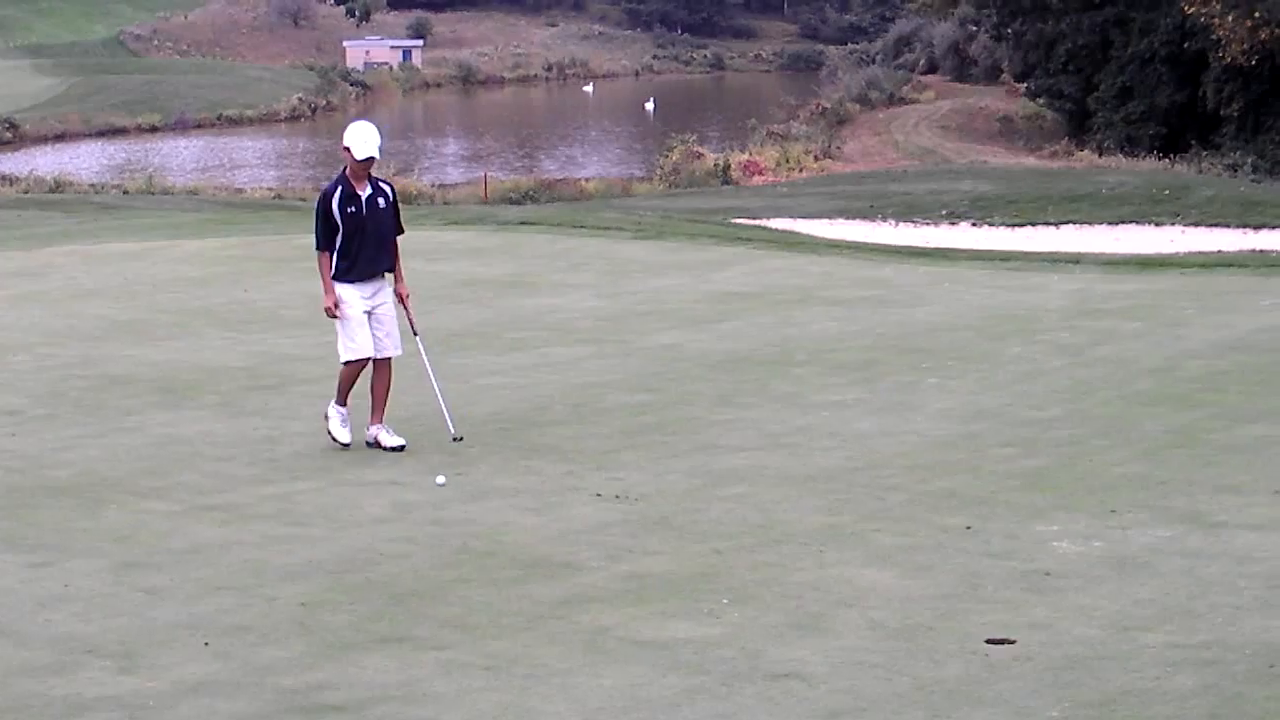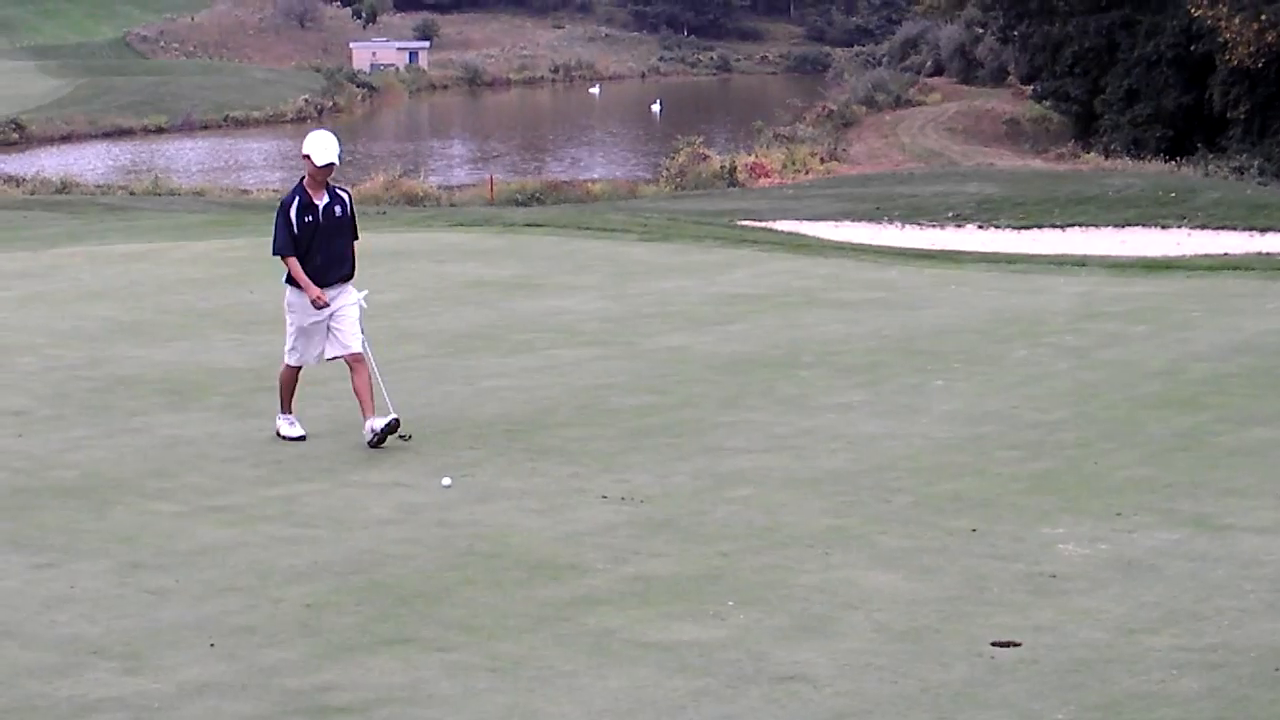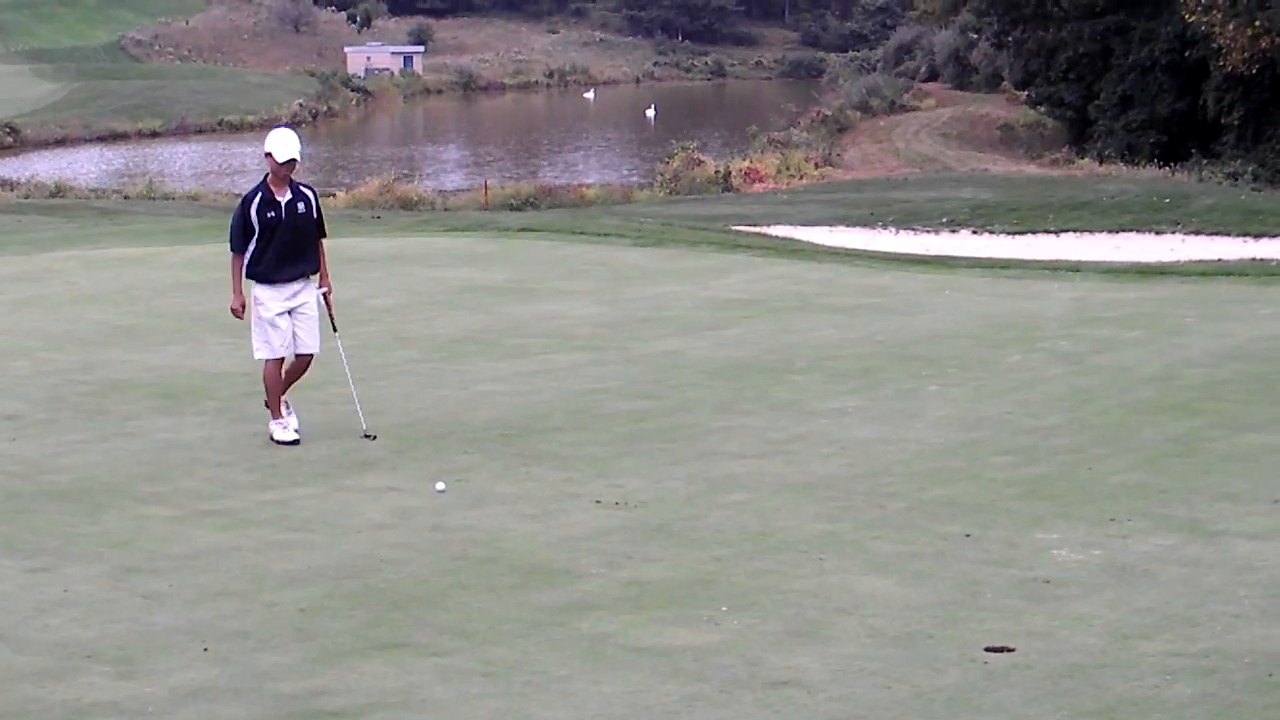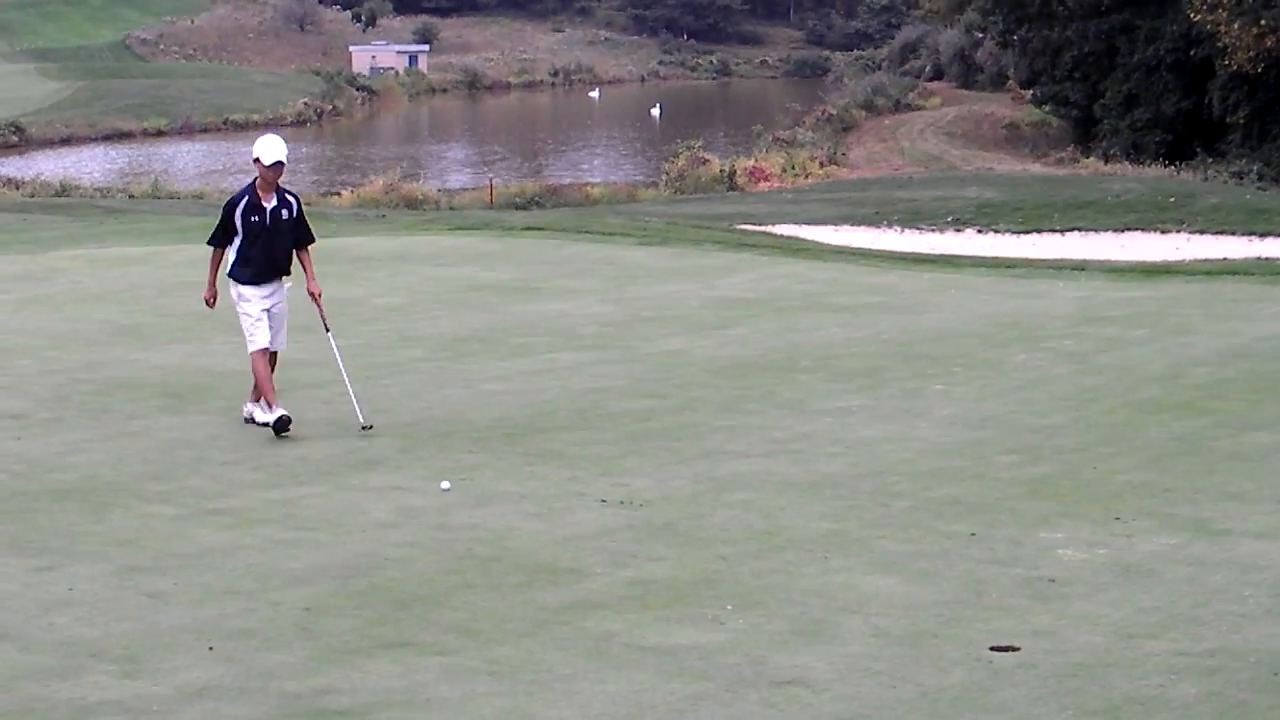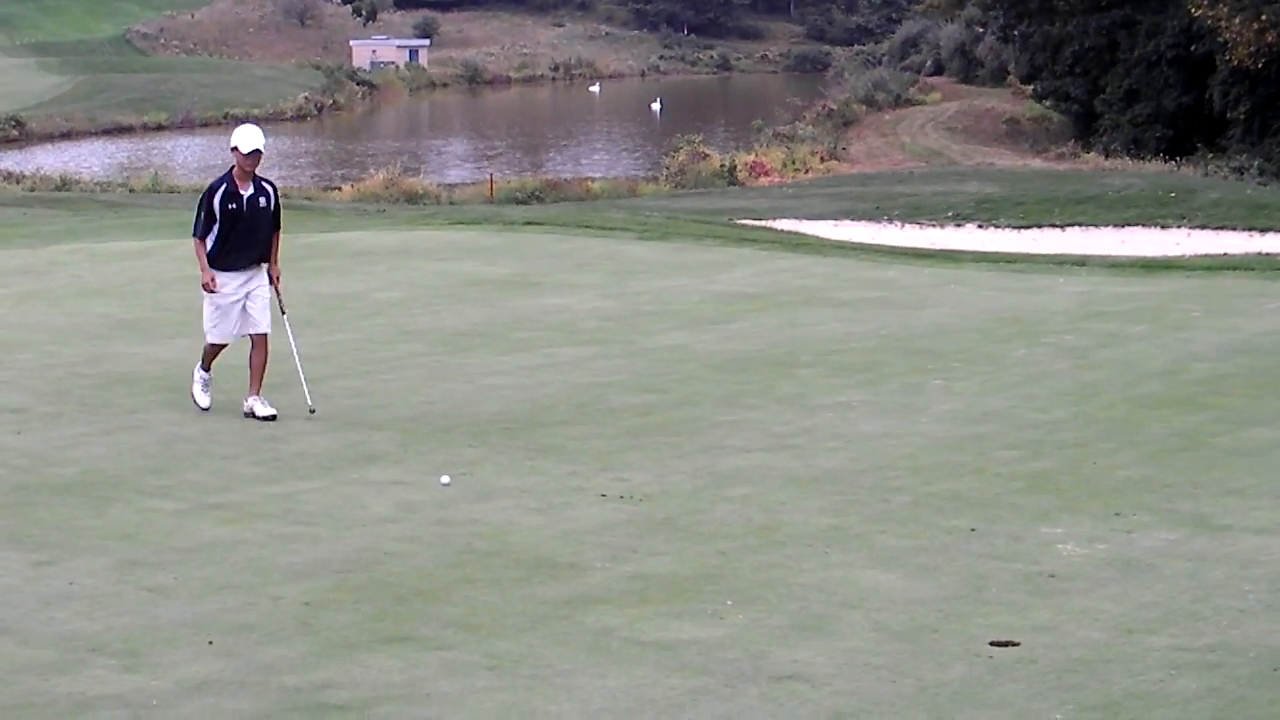
dt=0.3s
person 1, frame 1
left shoulder: (385, 191)
right shoulder: (332, 195)
right elbow: (324, 249)
left wrist: (399, 280)
right wrist: (328, 292)
left hip: (379, 286)
right hip: (347, 288)
left knee: (385, 358)
right knee: (359, 357)
left ankle: (377, 427)
right ankle: (338, 409)
person 1, frame 2
left shoulder: (343, 199)
right shoulder: (291, 204)
right elbow: (287, 254)
left wrist: (347, 282)
right wrist: (309, 288)
left hip: (342, 292)
right hip: (305, 295)
left knee: (356, 357)
right knee: (296, 361)
left ankle: (371, 422)
right ankle: (285, 417)
person 1, frame 3
left shoulder: (307, 196)
right shoulder: (252, 201)
left elbow: (317, 239)
right elbow: (238, 251)
left wrist: (324, 277)
right wrist: (237, 292)
left hip: (304, 286)
right hip: (267, 290)
left knee: (306, 353)
right knee: (274, 357)
left ankle: (279, 399)
right ankle: (278, 420)
person 1, frame 4
left shoulder: (291, 202)
right shoulder: (238, 203)
left elbow: (302, 244)
right elbow: (219, 245)
left wrist: (311, 280)
right wrist: (211, 283)
left hip: (276, 285)
right hip: (246, 287)
left knee: (272, 349)
right knee: (261, 347)
left ankle: (254, 406)
right ankle: (273, 409)
person 1, frame 5
left shoulder: (268, 190)
right shoulder: (216, 191)
left elbow: (274, 229)
right elbow: (200, 236)
left wrist: (273, 264)
right wrist: (205, 270)
left hip: (256, 274)
right hip: (223, 275)
left knee: (260, 336)
right knee: (220, 337)
left ankle: (254, 398)
right ankle: (202, 373)
